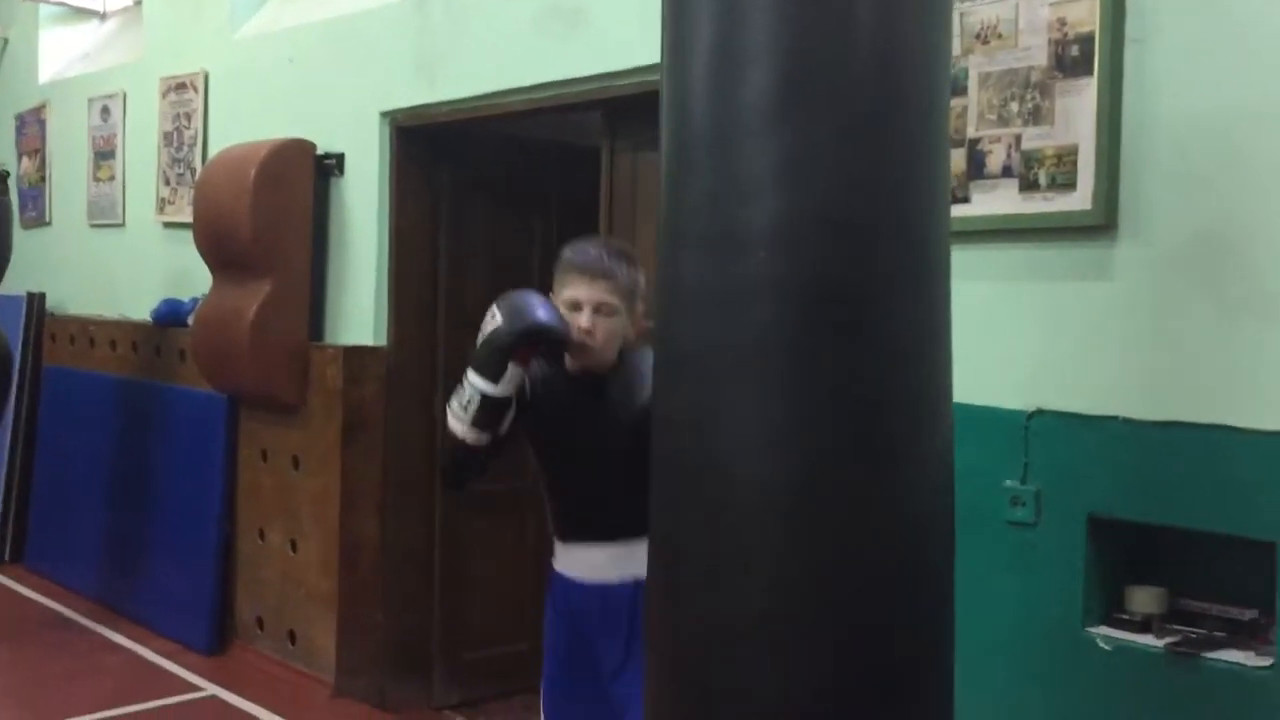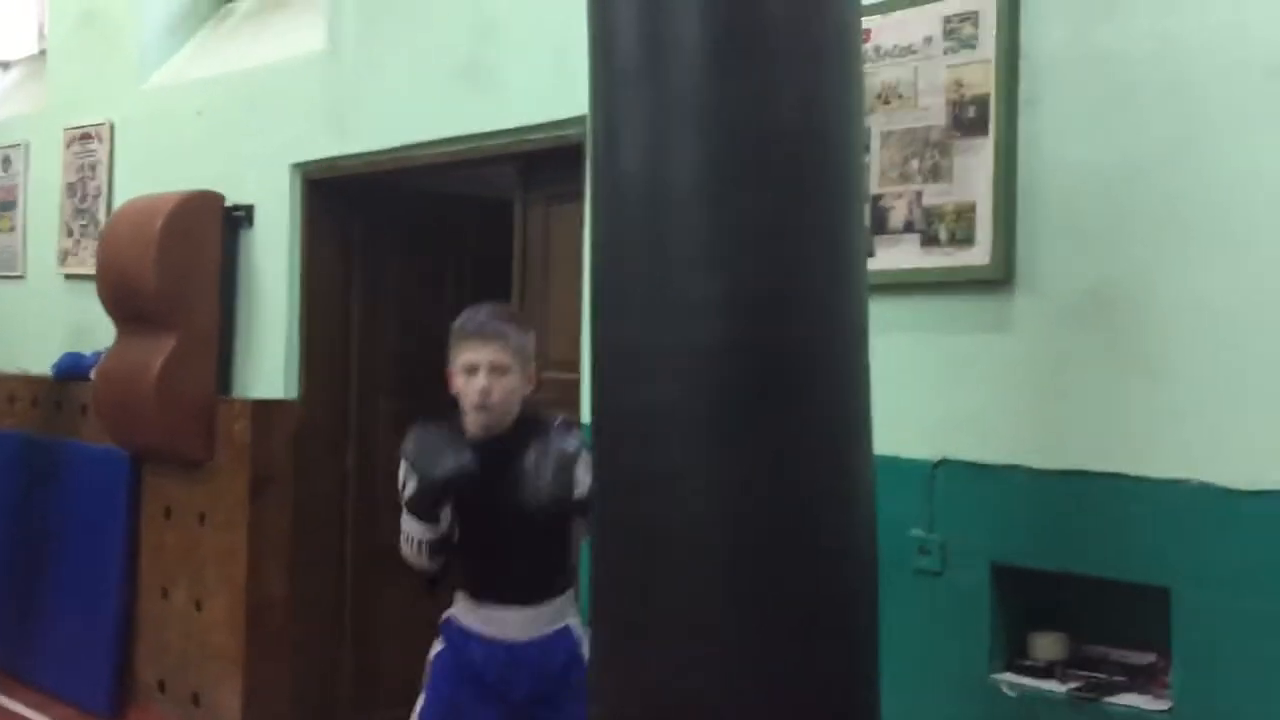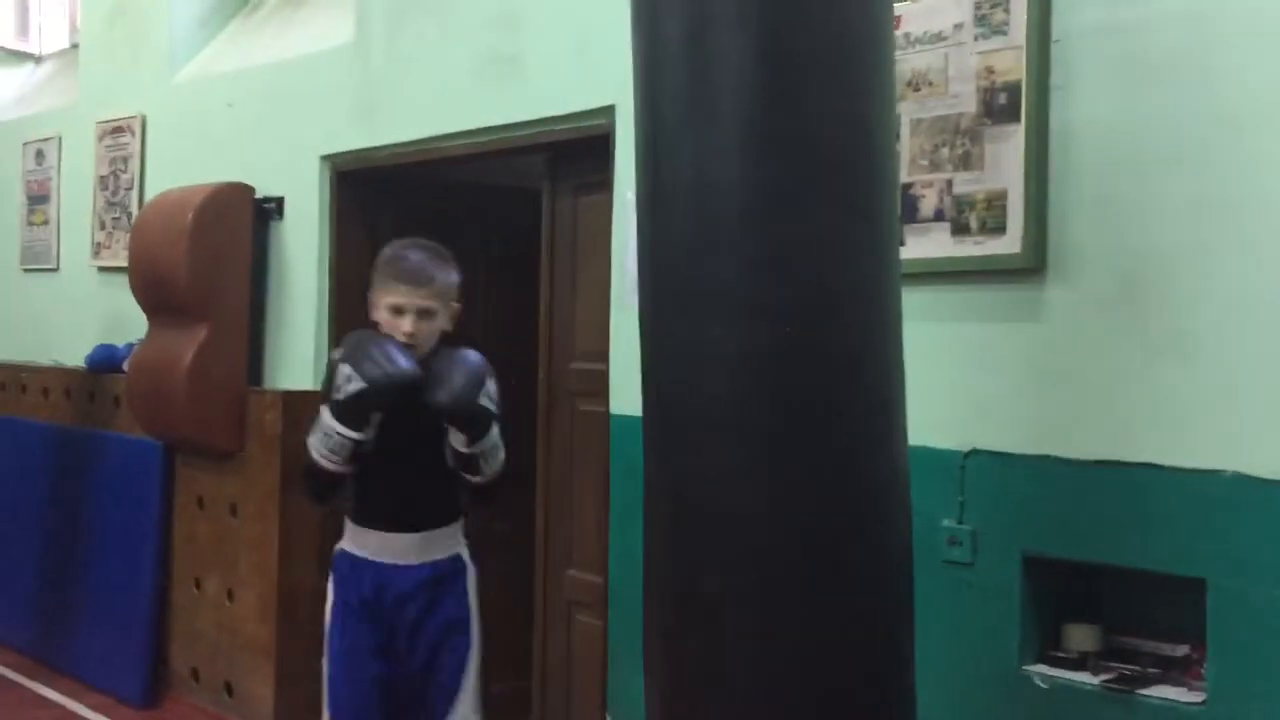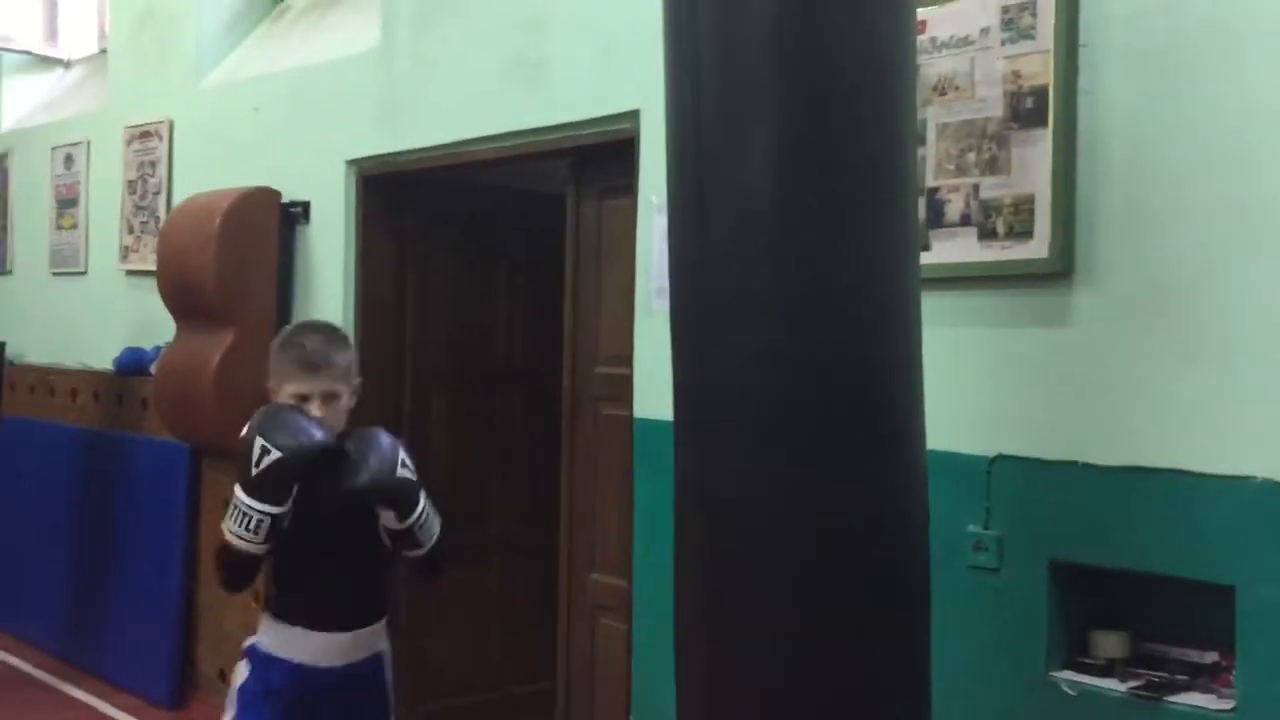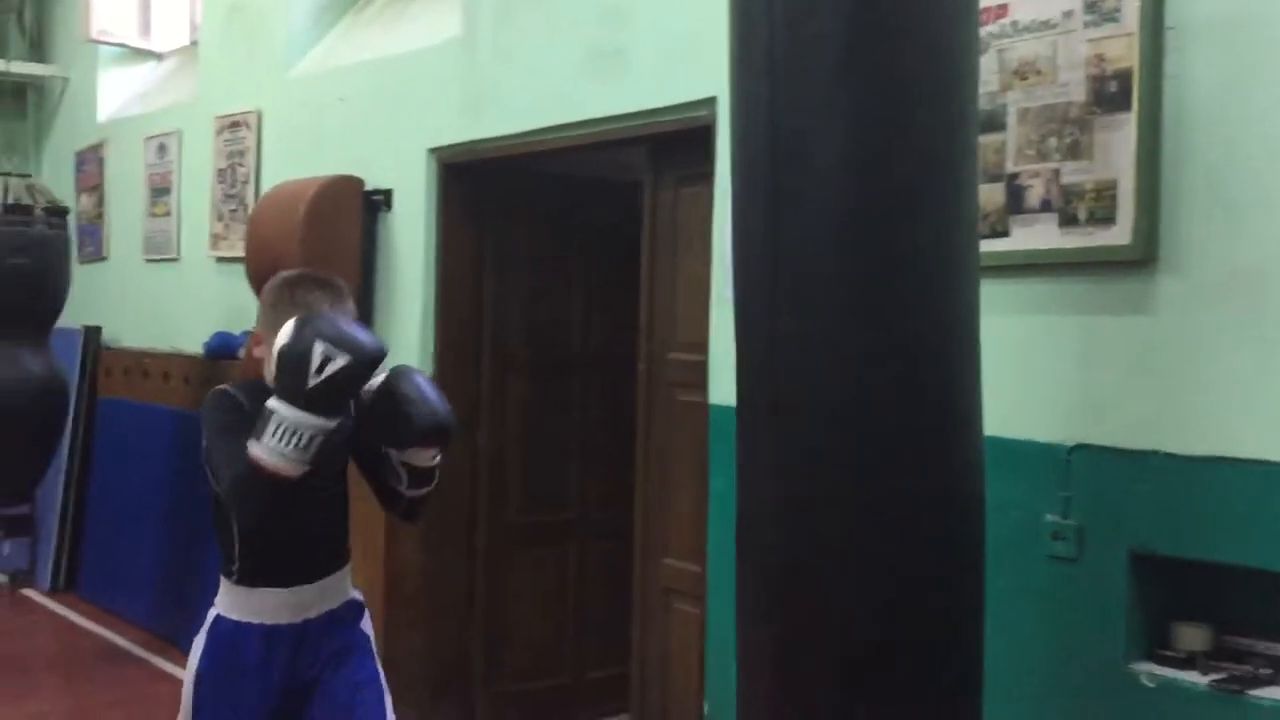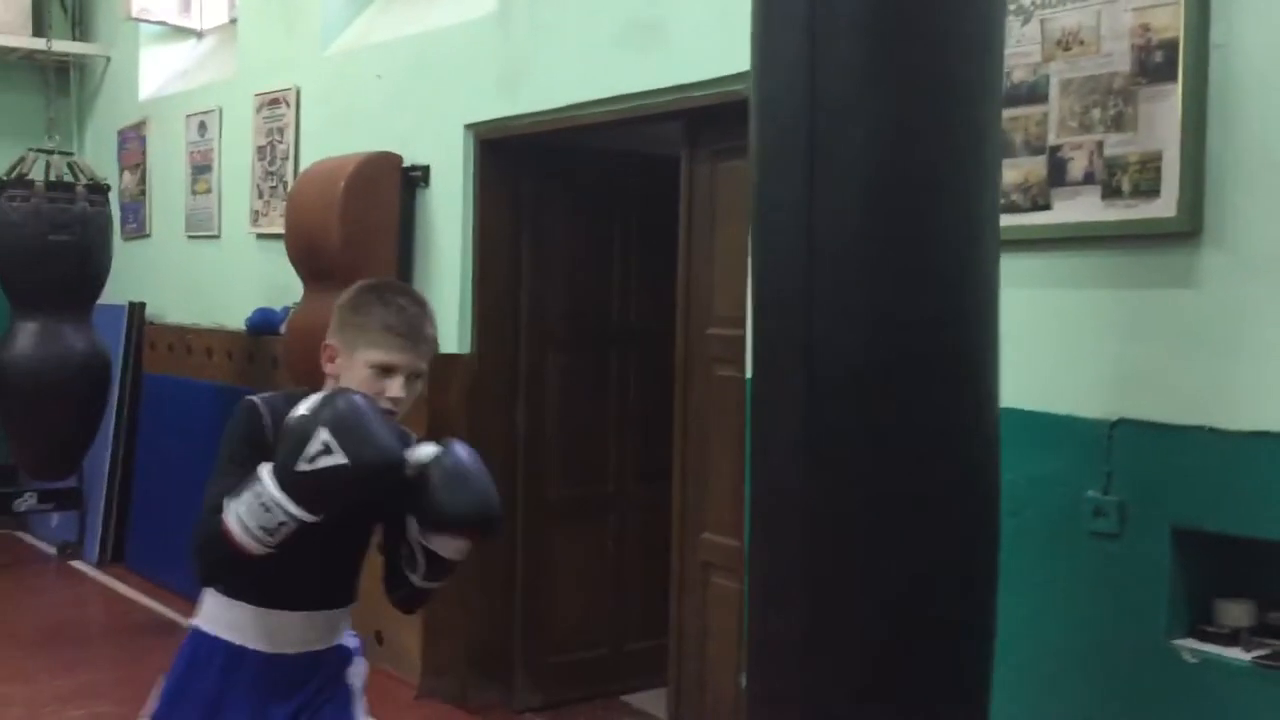
dt=0.3s
person 1, frame 1
left shoulder: (650, 384)
right shoulder: (536, 386)
right elbow: (458, 468)
right wrist: (493, 366)
left hip: (649, 586)
right hip: (573, 587)
person 1, frame 2
left shoulder: (556, 442)
right shoulder: (437, 452)
right elbow: (424, 562)
left wrist: (578, 486)
right wrist: (424, 503)
left hip: (550, 640)
right hip: (472, 639)
person 1, frame 3
left shoulder: (460, 376)
right shoulder: (351, 368)
left elbow: (488, 477)
right elbow: (318, 485)
left wrist: (475, 422)
right wrist: (347, 409)
left hip: (440, 574)
right hip: (362, 570)
person 1, frame 4
left shoulder: (375, 459)
right shoulder: (268, 454)
left elbow: (429, 562)
right elbow: (232, 574)
left wrist: (402, 501)
right wrist: (261, 483)
left hip: (362, 666)
right hip: (280, 665)
person 1, frame 5
left shoulder: (351, 407)
right shoulder: (230, 407)
left elbow: (404, 504)
right elbow: (250, 506)
left wrist: (419, 447)
right wrist: (300, 403)
left hip: (334, 623)
right hip: (246, 631)
person 1, frame 6
left shoulder: (398, 457)
right shoulder: (260, 421)
left elbow: (406, 594)
right elbow: (211, 559)
left wrist: (446, 536)
right wrist: (295, 479)
left hip: (321, 666)
right hip: (224, 654)
